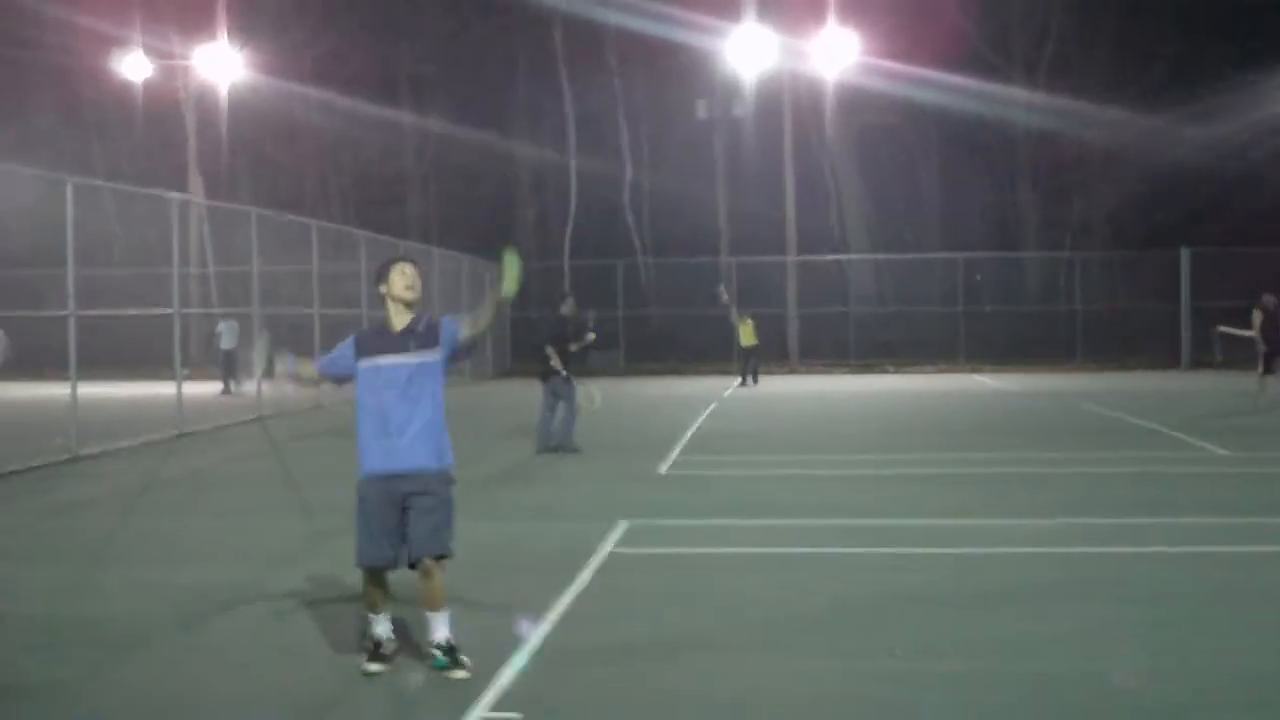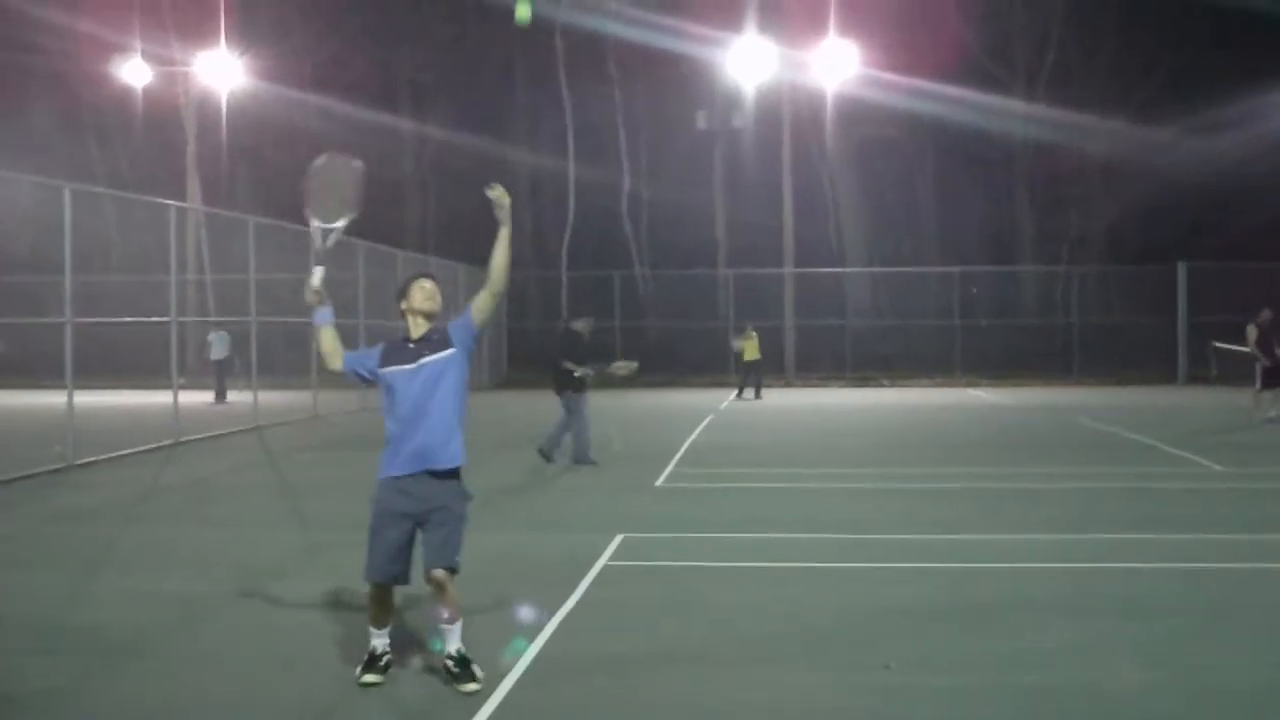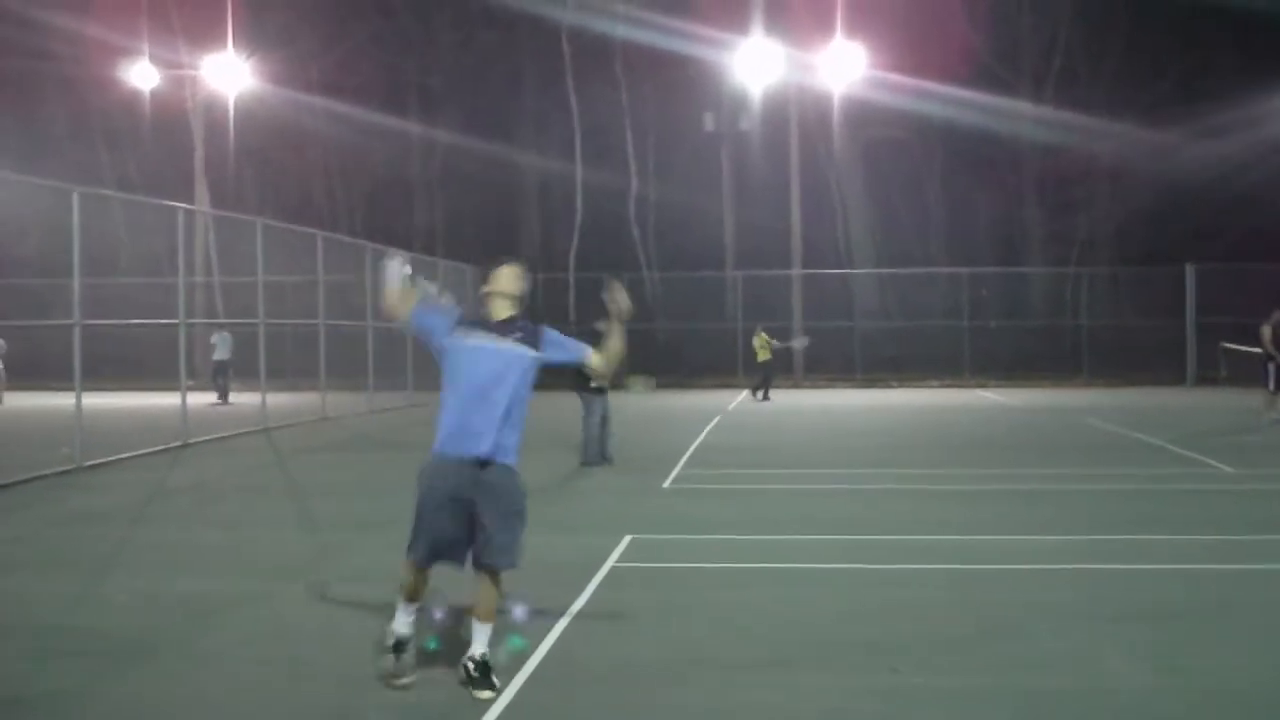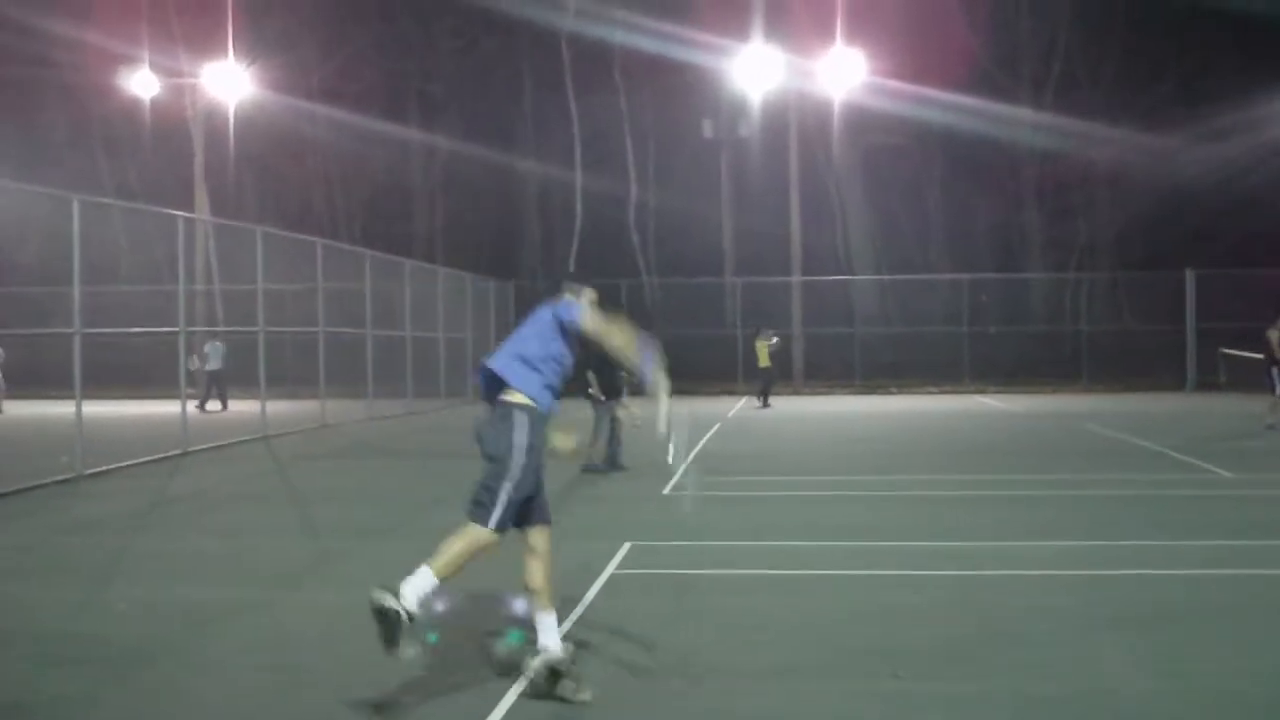
dt=0.3s
person 1, frame 1
left shoulder: (438, 334)
right shoulder: (360, 344)
left elbow: (473, 326)
right elbow: (316, 371)
left wrist: (494, 302)
right wrist: (288, 366)
left hip: (428, 472)
right hip: (376, 474)
left knee: (429, 562)
right knee: (373, 567)
left ankle: (441, 642)
right ankle: (382, 635)
person 1, frame 2
left shoulder: (457, 338)
right shoulder: (385, 356)
left elbow: (495, 287)
right elbow: (336, 361)
left wrist: (504, 223)
right wrist: (322, 311)
left hip: (443, 484)
right hip: (395, 483)
left knee: (440, 575)
right knee: (381, 581)
left ankle: (454, 653)
right ankle: (379, 648)
person 1, frame 3
left shoulder: (539, 339)
right shoulder: (457, 327)
left elbow: (604, 363)
right elbow: (395, 307)
left wrist: (617, 320)
right wrist: (395, 266)
left hip: (498, 472)
right hip: (450, 463)
left knee: (492, 568)
right knee: (421, 559)
left ankle: (477, 659)
right ankle: (401, 630)
person 1, frame 4
left shoulder: (553, 347)
right shoulder: (560, 310)
right elbow: (603, 328)
right wrist: (650, 367)
right hip: (517, 419)
left knee: (539, 540)
right knee: (485, 529)
left ankle: (550, 649)
right ankle: (402, 598)
